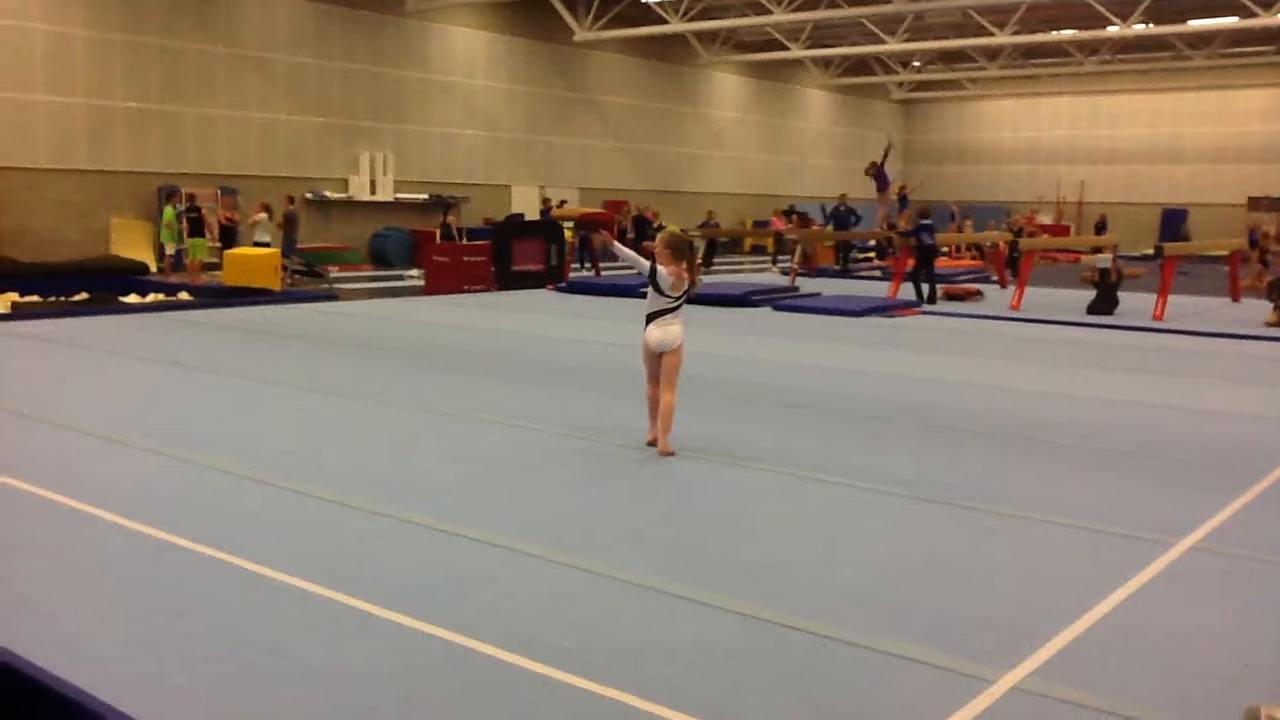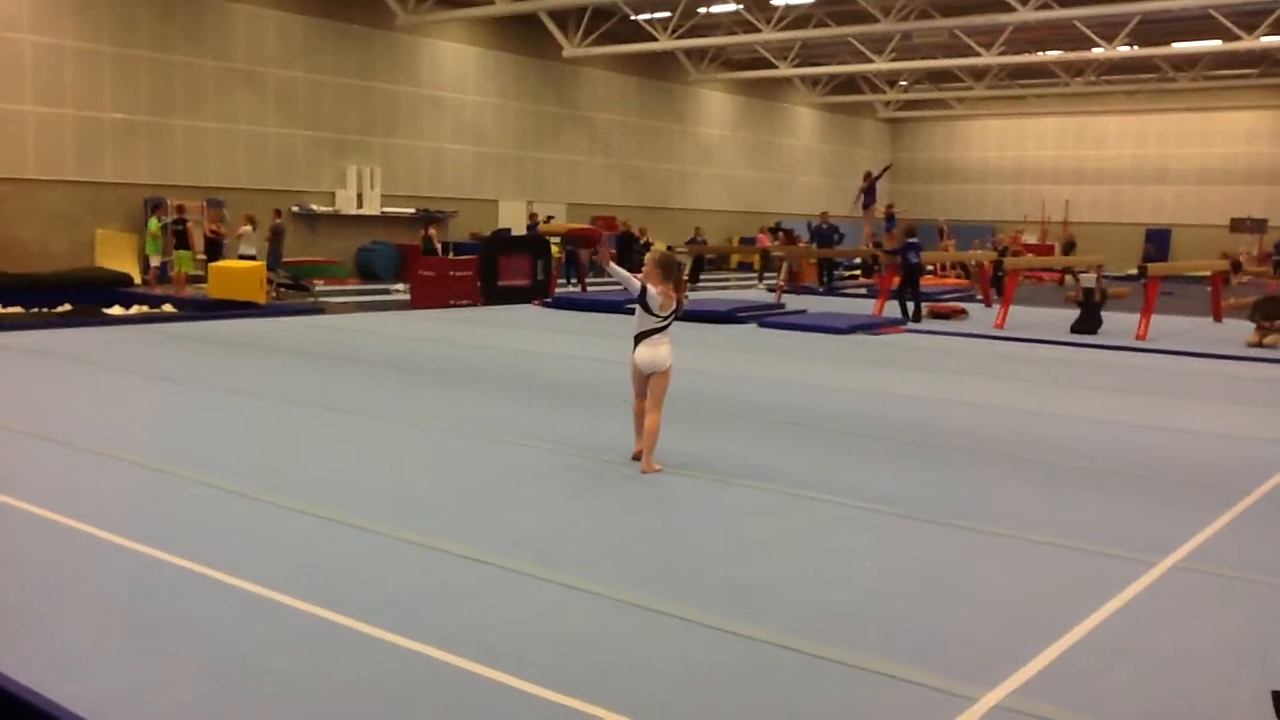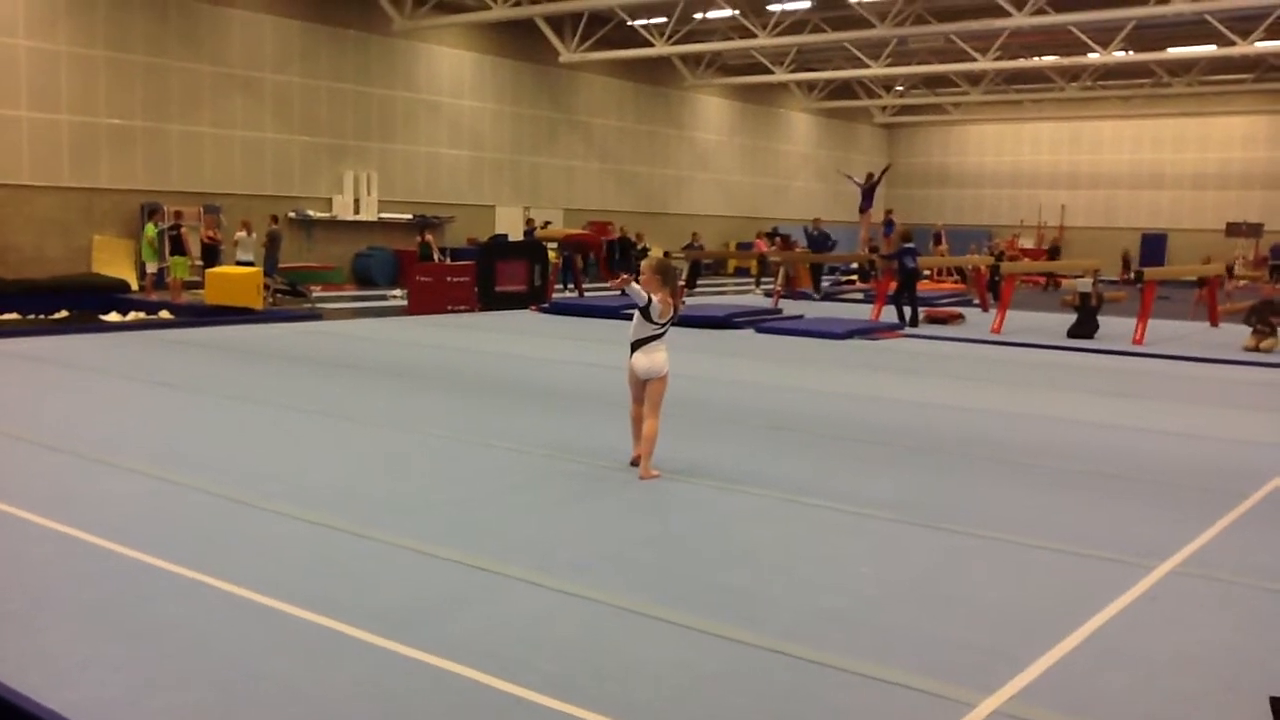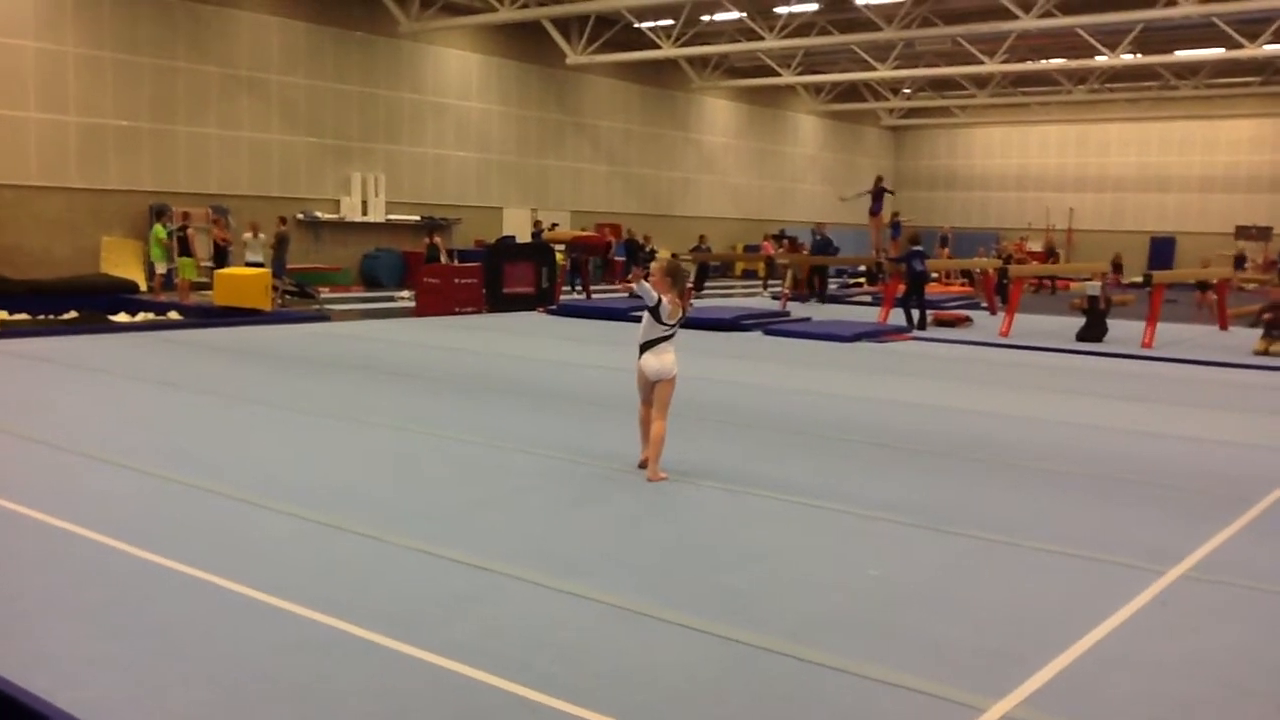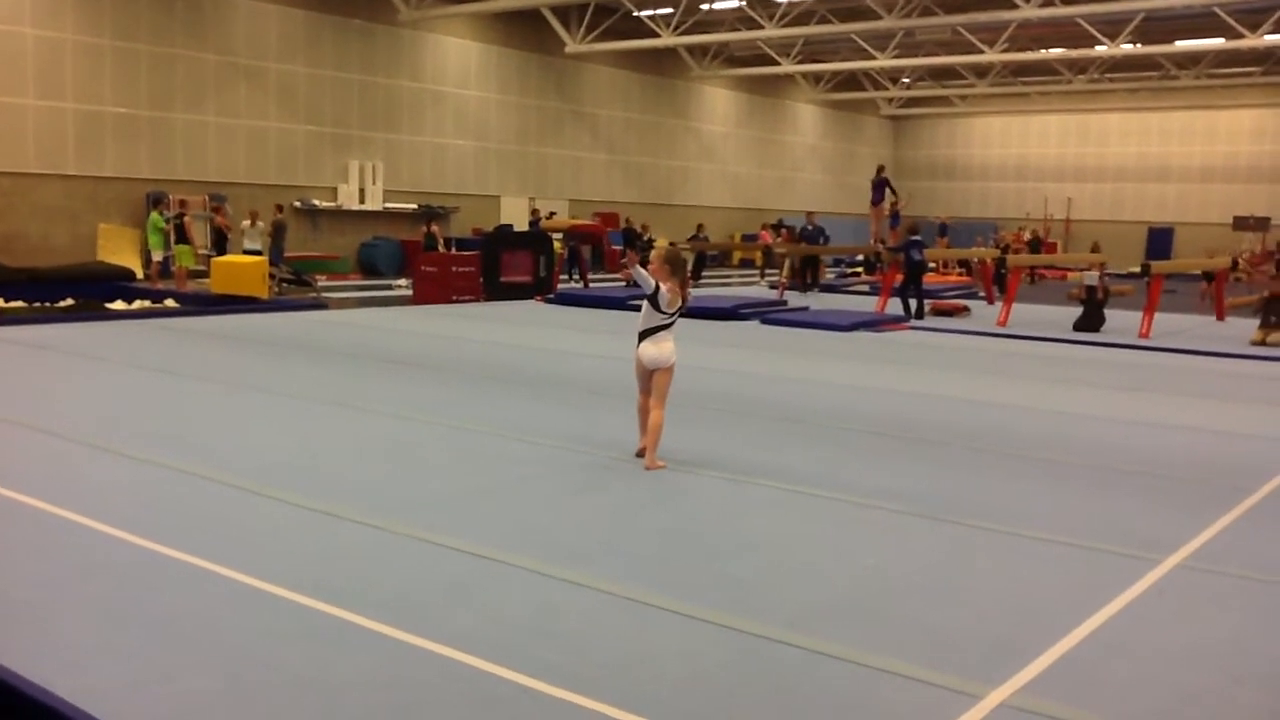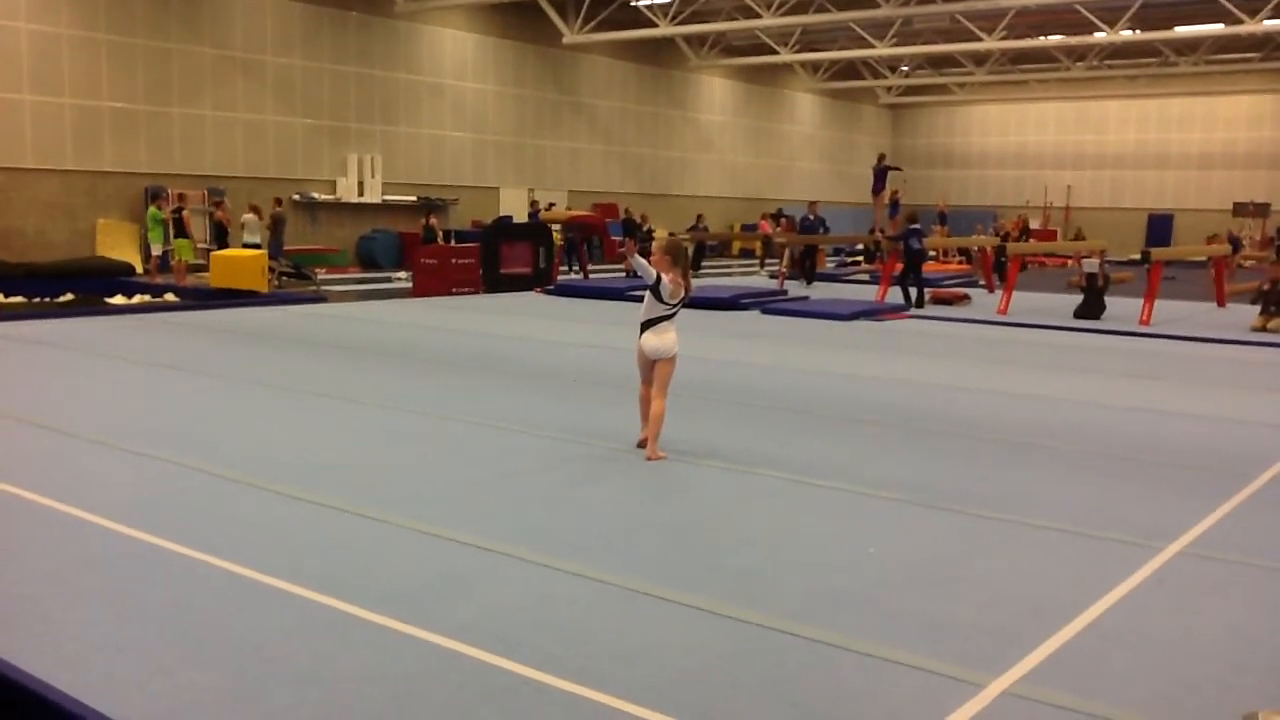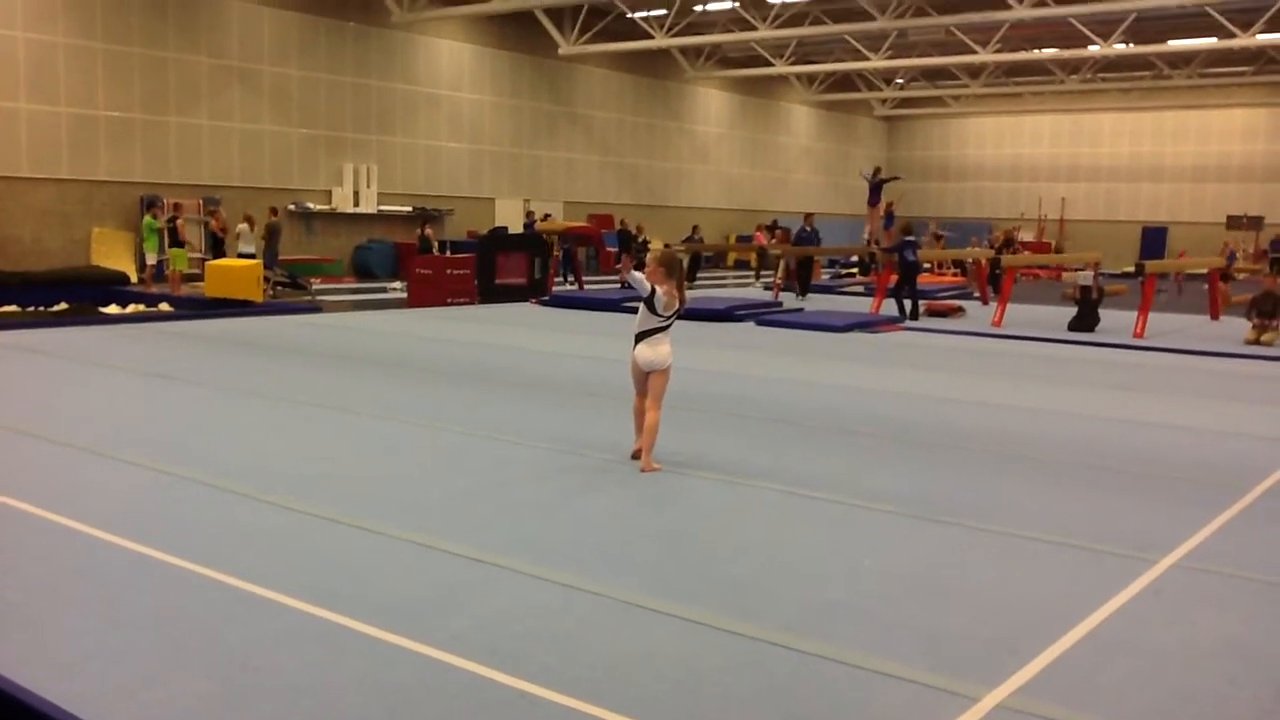
dt=0.5s
person 1, frame 1
left shoulder: (659, 273)
right shoulder: (687, 276)
left elbow: (636, 260)
right elbow: (680, 261)
left wrist: (612, 244)
right wrist: (657, 253)
left hip: (653, 333)
right hip: (673, 335)
left knee: (652, 384)
right knee: (668, 390)
left ankle: (653, 432)
right ankle: (663, 441)
person 1, frame 2
left shoulder: (648, 293)
right shoulder: (674, 296)
left elbow: (628, 280)
left wrist: (608, 264)
right wrist: (642, 279)
left hip: (642, 352)
right hip: (663, 355)
left knee: (639, 400)
right knee: (654, 409)
left ankle: (639, 445)
right ankle: (647, 460)
person 1, frame 3
left shoulder: (651, 302)
right shoulder: (670, 301)
left elbow: (639, 294)
right elbow: (645, 292)
left wrist: (627, 284)
right wrist: (627, 284)
left hip: (640, 359)
right hip: (659, 361)
left knee: (637, 404)
right knee: (652, 415)
left ankle: (637, 451)
right ankle: (645, 466)
person 1, frame 4
left shoulder: (661, 303)
right shoulder: (678, 303)
left elbow: (649, 294)
left wrist: (637, 282)
right wrist: (636, 286)
left hip: (648, 360)
right hip: (667, 362)
left knee: (645, 406)
right knee: (660, 417)
left ankle: (645, 453)
right ankle: (653, 468)
person 1, frame 5
left shoulder: (659, 291)
right shoulder: (679, 293)
left elbow: (647, 281)
left wrist: (633, 267)
right wrist: (634, 272)
left hip: (647, 349)
right hip: (666, 352)
left knee: (644, 396)
right knee: (658, 405)
left ankle: (643, 442)
right ankle: (651, 457)
person 1, frame 6
left shoulder: (660, 281)
right shoulder: (682, 284)
left elbow: (646, 271)
left wrist: (633, 256)
right wrist: (635, 260)
left hip: (649, 339)
right hip: (668, 342)
left knee: (646, 386)
right knee: (660, 395)
left ankle: (645, 431)
right ankle: (652, 448)
person 1, frame 7
left shoulder: (655, 294)
right shoulder: (676, 296)
left elbow: (641, 284)
left wrist: (628, 272)
right wrist: (631, 273)
left hip: (643, 352)
right hip: (662, 354)
left knee: (640, 397)
right knee: (654, 407)
left ankle: (639, 441)
right ankle: (646, 459)
